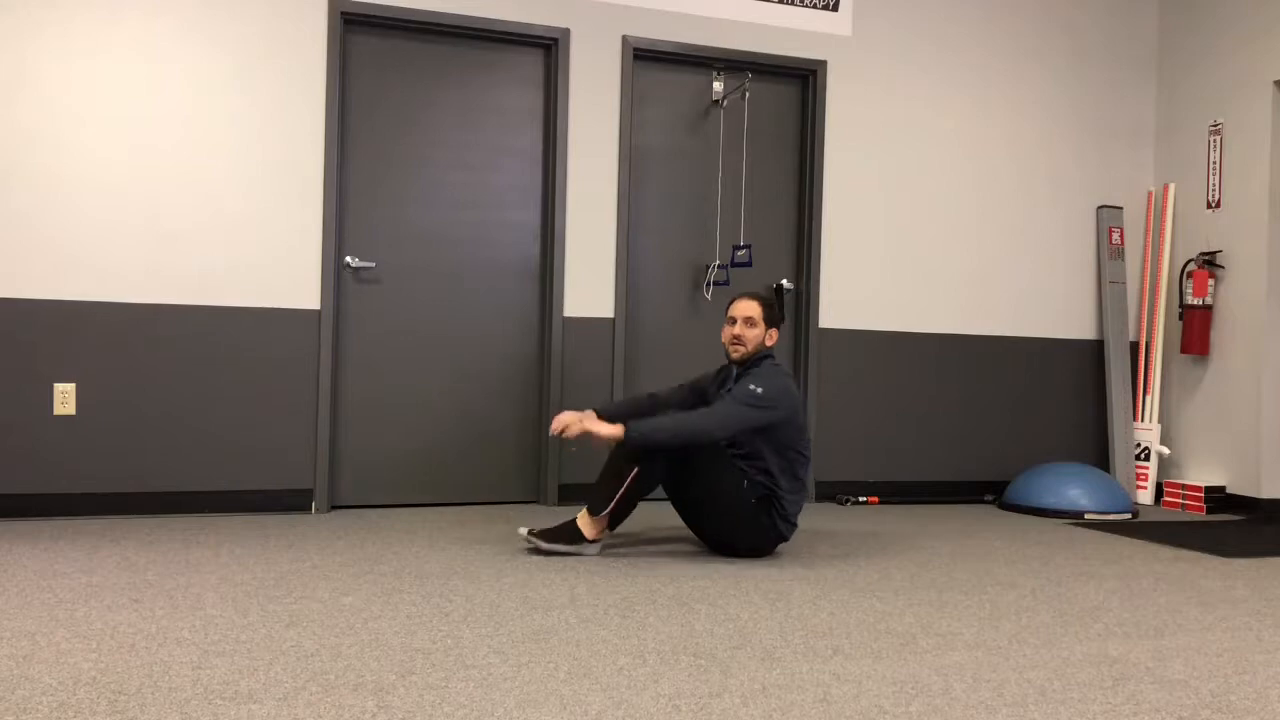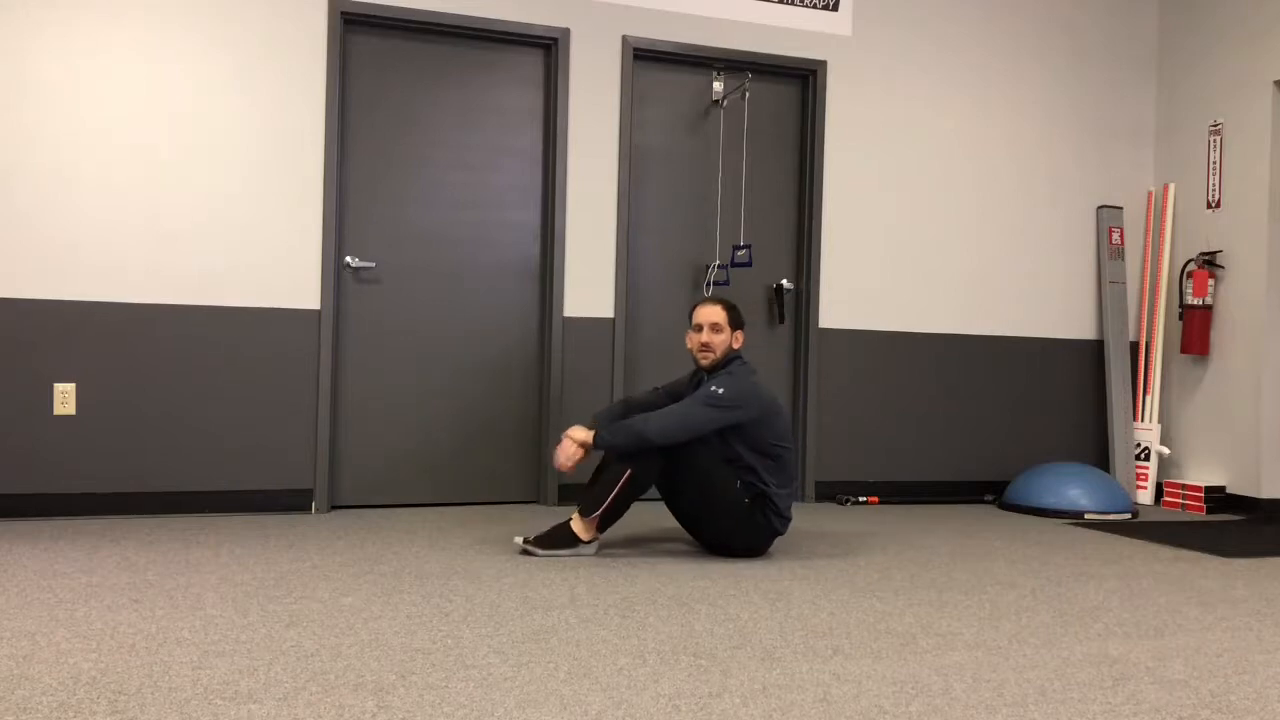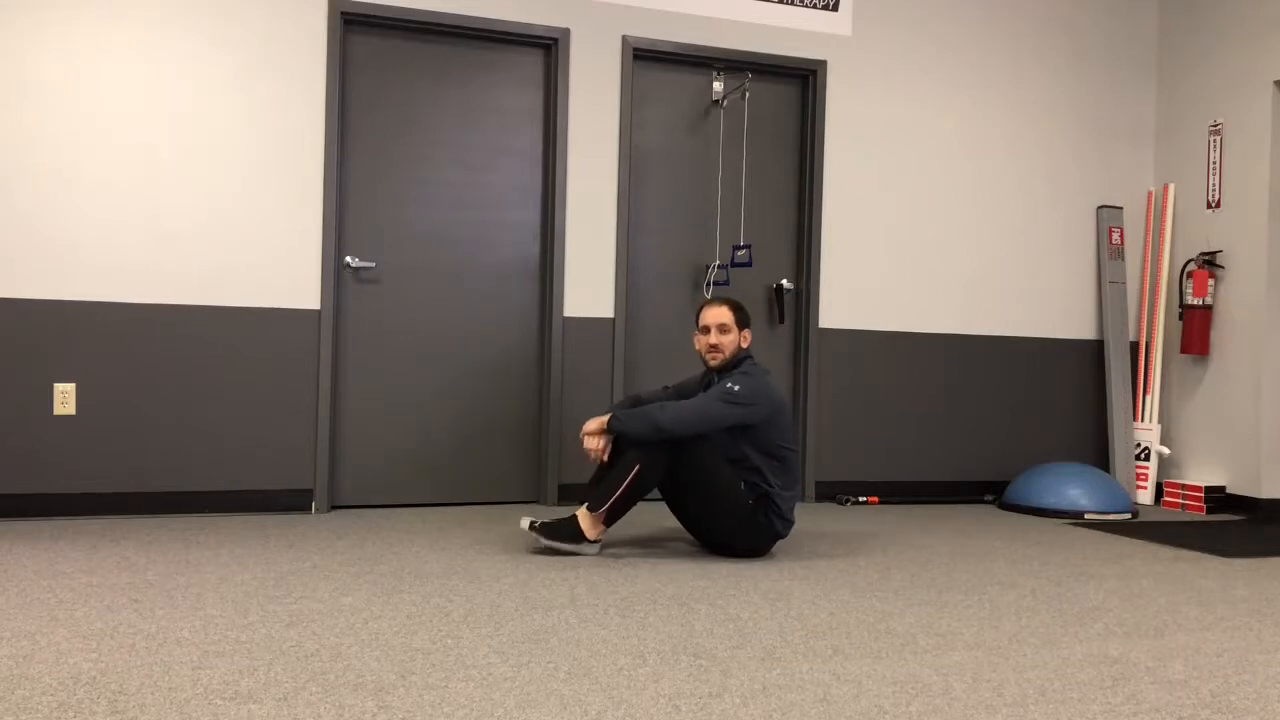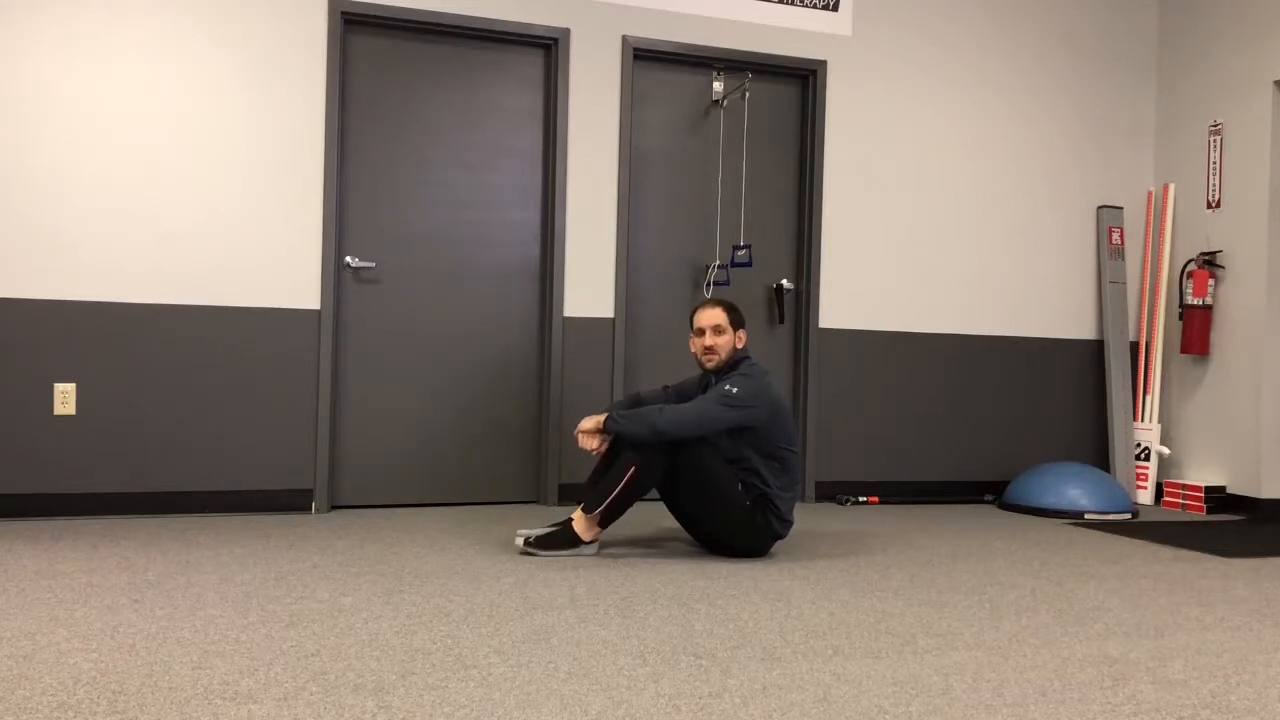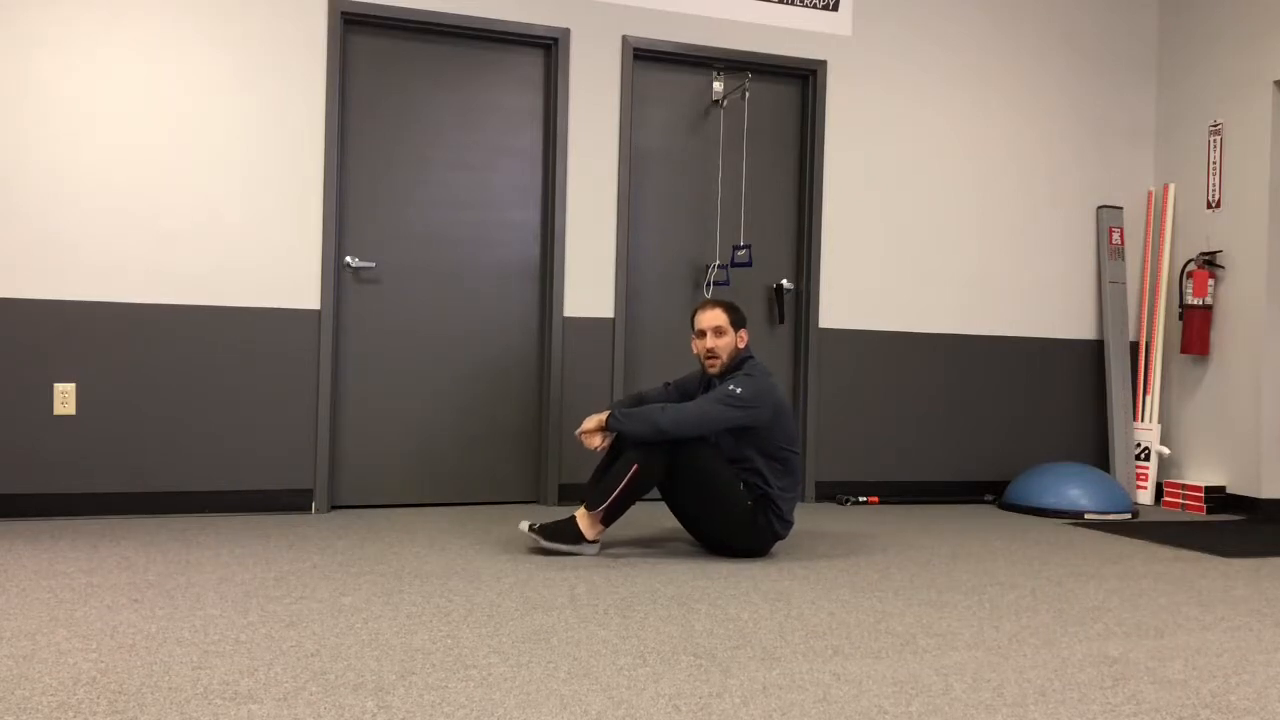
dt=0.4s
person 1, frame 1
left shoulder: (772, 386)
right shoulder: (726, 378)
left elbow: (704, 426)
right elbow: (661, 401)
left wrist: (620, 430)
right wrist: (595, 417)
left hip: (760, 524)
right hip: (728, 511)
left knee: (668, 435)
right knee: (654, 420)
left ankle: (590, 529)
right ankle: (593, 519)
person 1, frame 2
left shoulder: (738, 387)
right shoulder: (701, 380)
left elbow: (664, 427)
right elbow: (631, 407)
left wrist: (594, 437)
right wrist: (586, 432)
left hip: (754, 523)
right hip: (720, 512)
left knee: (657, 436)
right knee: (636, 424)
left ankle: (583, 530)
right ankle: (586, 519)
person 1, frame 3
left shoulder: (750, 386)
right shoulder: (711, 381)
left elbow: (676, 418)
right elbow: (643, 402)
left wrist: (609, 421)
right wrist: (607, 428)
left hip: (755, 524)
right hip: (724, 512)
left knee: (665, 433)
right knee: (641, 427)
left ankle: (588, 528)
right ankle: (585, 517)
person 1, frame 4
left shoulder: (749, 387)
right shoulder: (711, 381)
left elbow: (675, 421)
right elbow: (645, 400)
left wrist: (605, 421)
right wrist: (605, 425)
left hip: (755, 524)
right hip: (725, 511)
left knee: (661, 436)
right knee: (640, 430)
left ankle: (584, 530)
right ankle: (583, 519)
person 1, frame 5
left shoulder: (752, 388)
right shoulder: (711, 378)
left elbow: (677, 420)
right elbow: (648, 399)
left wrist: (608, 419)
right wrist: (607, 425)
left hip: (756, 523)
right hip: (725, 513)
left knee: (663, 433)
right knee: (641, 430)
left ankle: (586, 527)
right ankle: (588, 516)
